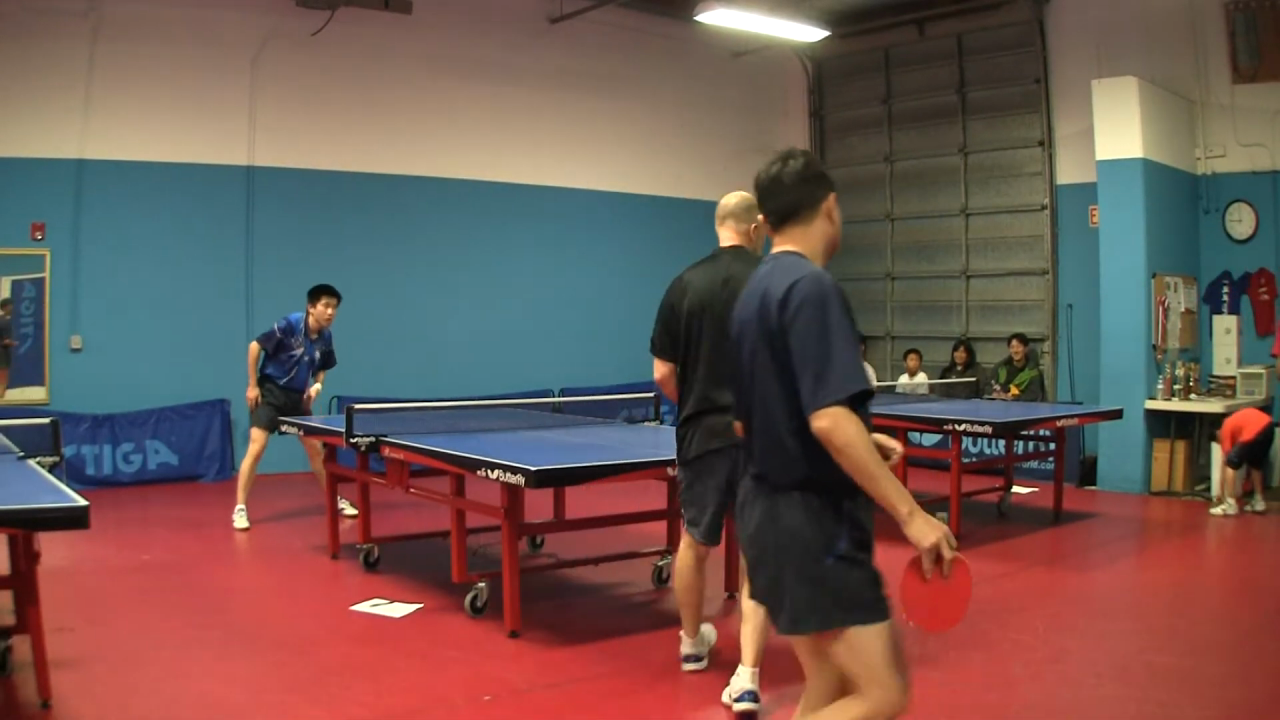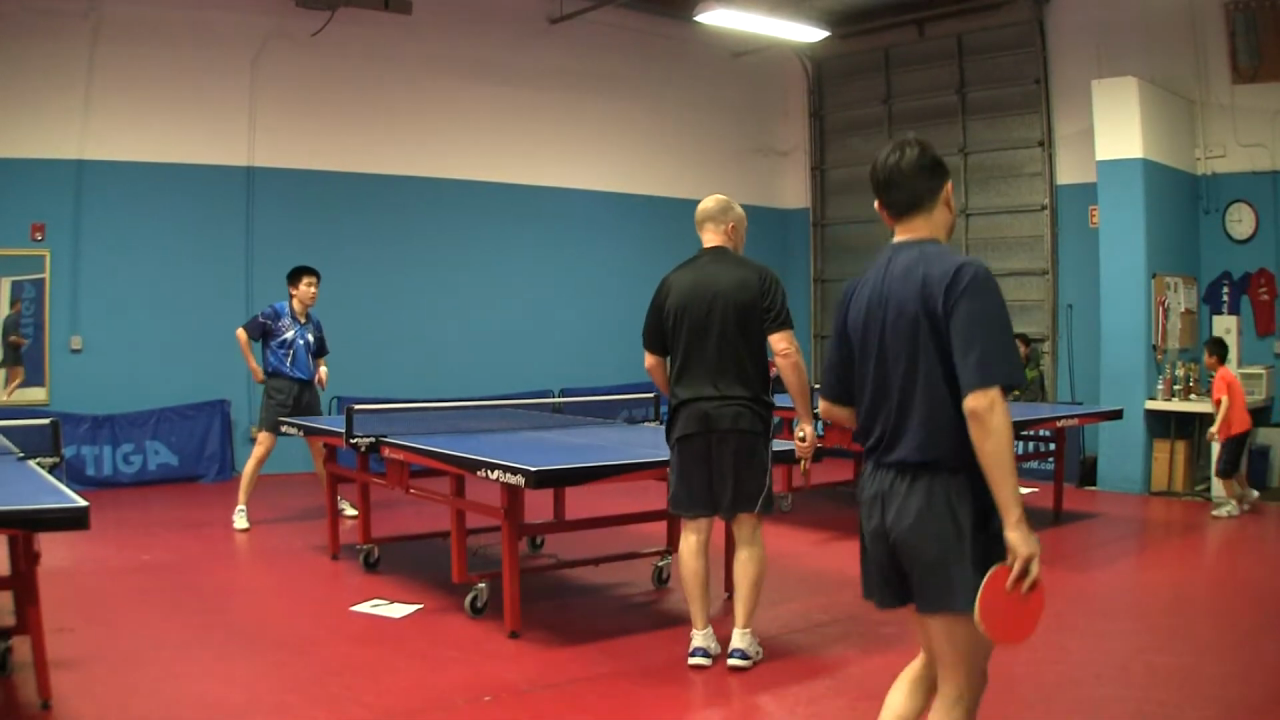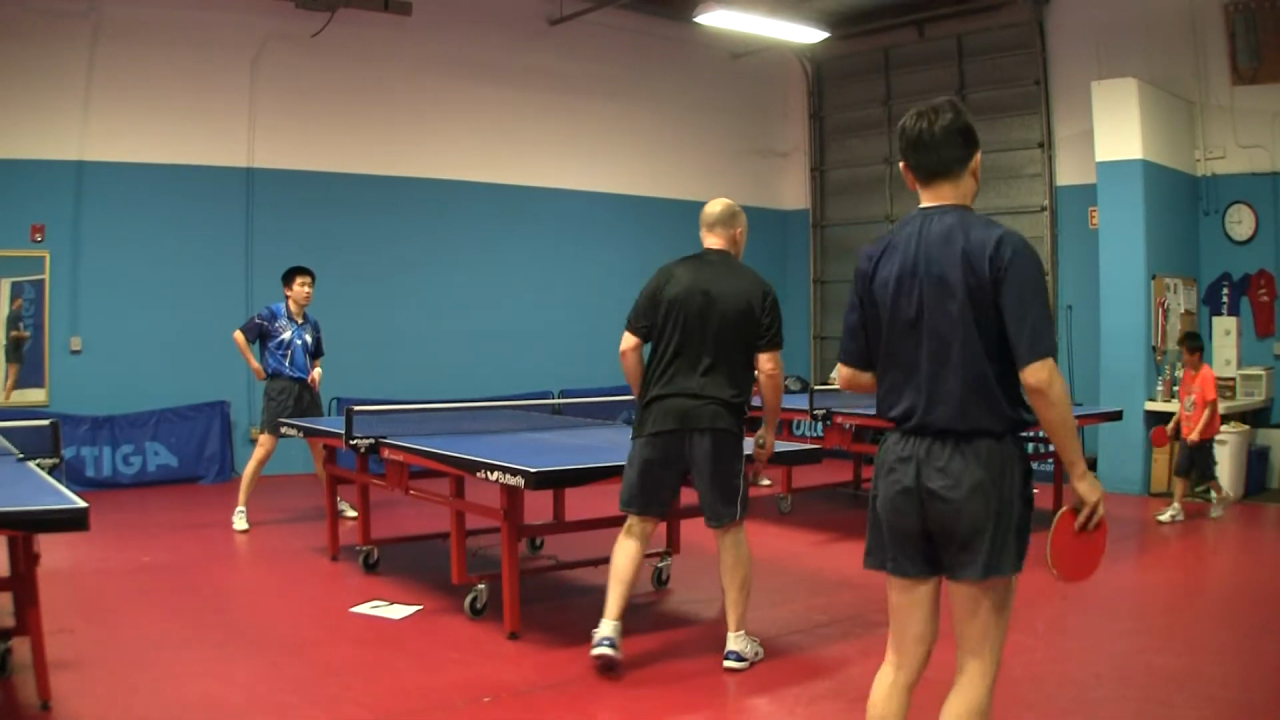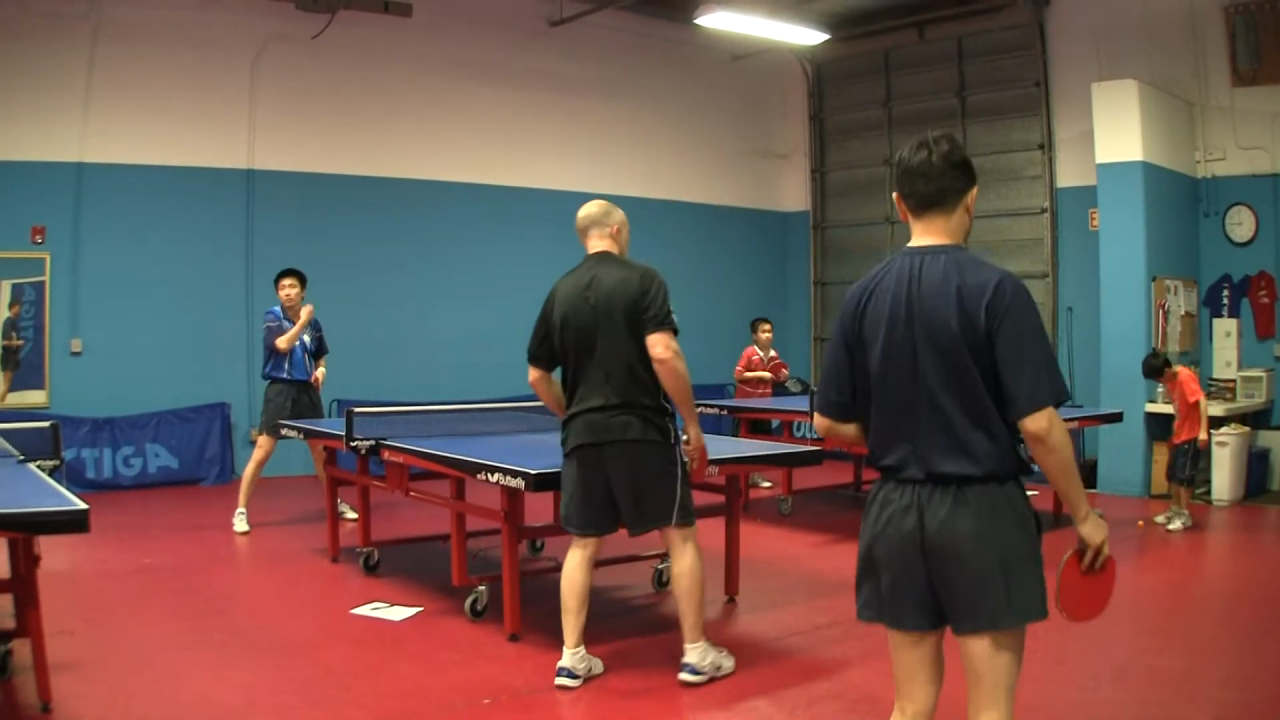
dt=0.5s
person 1, frame 1
left shoulder: (753, 293)
right shoulder: (812, 289)
right elbow: (829, 421)
left wrist: (860, 440)
right wrist: (910, 516)
left hip: (769, 513)
right hip: (811, 522)
person 1, frame 2
left shoulder: (858, 289)
right shoulder: (963, 277)
left elbow: (833, 407)
right elbow: (983, 406)
right wrist: (1015, 522)
left hip: (881, 493)
right hip: (945, 496)
left knee: (936, 662)
person 1, frame 3
left shoulder: (876, 256)
right shoulder: (1004, 249)
left elbow: (852, 374)
right elbow: (1038, 379)
right wrist: (1079, 472)
left hip: (902, 464)
right hip: (981, 467)
left knee: (903, 657)
right knee: (977, 663)
person 1, frame 4
left shoulder: (862, 296)
right shoulder: (998, 290)
left elbow: (829, 421)
right elbow: (1039, 424)
right wrist: (1083, 514)
left hip: (897, 512)
right hip: (982, 512)
person 2, frame 1
left shoulder: (684, 284)
left elbow: (662, 374)
left hip: (702, 435)
left knee: (696, 541)
left ankle: (692, 639)
right ankle: (747, 674)
person 2, frame 2
left shoulder: (672, 283)
right shoulder: (759, 278)
left elbow: (652, 363)
right elbow: (785, 352)
right wrist: (806, 418)
left hip: (688, 420)
right hip: (745, 417)
left knee: (694, 529)
right knee: (747, 527)
left ankle: (701, 637)
right ankle: (741, 638)
person 2, frame 3
left shoulder: (668, 277)
right shoulder: (757, 289)
left elbow: (629, 349)
right elbow: (769, 370)
left wrist: (646, 400)
right wrist: (770, 427)
left hip: (661, 418)
right hip: (719, 423)
left knee: (637, 525)
right knee: (729, 531)
left ankle: (608, 631)
right ankle: (737, 641)
person 2, frame 4
left shoulder: (560, 292)
right shoulder: (642, 279)
left elbow: (538, 377)
right elbow: (663, 354)
right wrist: (691, 423)
left hip: (584, 435)
right hip: (642, 431)
left knee: (583, 544)
right knee: (680, 535)
left ankle: (572, 657)
right ankle: (695, 650)
person 3, frame 1
left shoulder: (326, 337)
right shoulder: (289, 324)
left elbow: (321, 369)
right elbow: (255, 346)
left wrist: (317, 385)
right wrist: (252, 385)
left hip: (298, 396)
right hip: (269, 391)
left knee: (316, 450)
right knee: (256, 448)
left ankle: (335, 500)
right ankle: (240, 509)
person 3, frame 2
left shoulder: (314, 324)
right shoulder: (274, 313)
right elbow: (242, 333)
left wrist: (322, 369)
right wrist: (254, 367)
left hip: (307, 390)
right hip: (280, 388)
left knee: (321, 449)
right knee: (262, 450)
left ankle: (335, 501)
right ankle: (240, 509)
person 3, frame 3
left shoulder: (312, 324)
right shoulder: (271, 314)
right elbow: (239, 335)
left wrist: (317, 371)
right wrist: (255, 365)
left hip: (307, 391)
right hip: (281, 389)
left knee: (321, 449)
right knee: (263, 451)
left ankle: (335, 502)
right ankle: (240, 510)
person 3, frame 4
left shoulder: (313, 323)
right shoulder: (272, 317)
right elbow: (282, 345)
left wrist: (321, 370)
right wrist: (302, 319)
left hip: (308, 391)
right hip: (281, 391)
left knee: (321, 451)
right knee: (261, 453)
left ankle: (336, 503)
right ankle: (241, 512)
